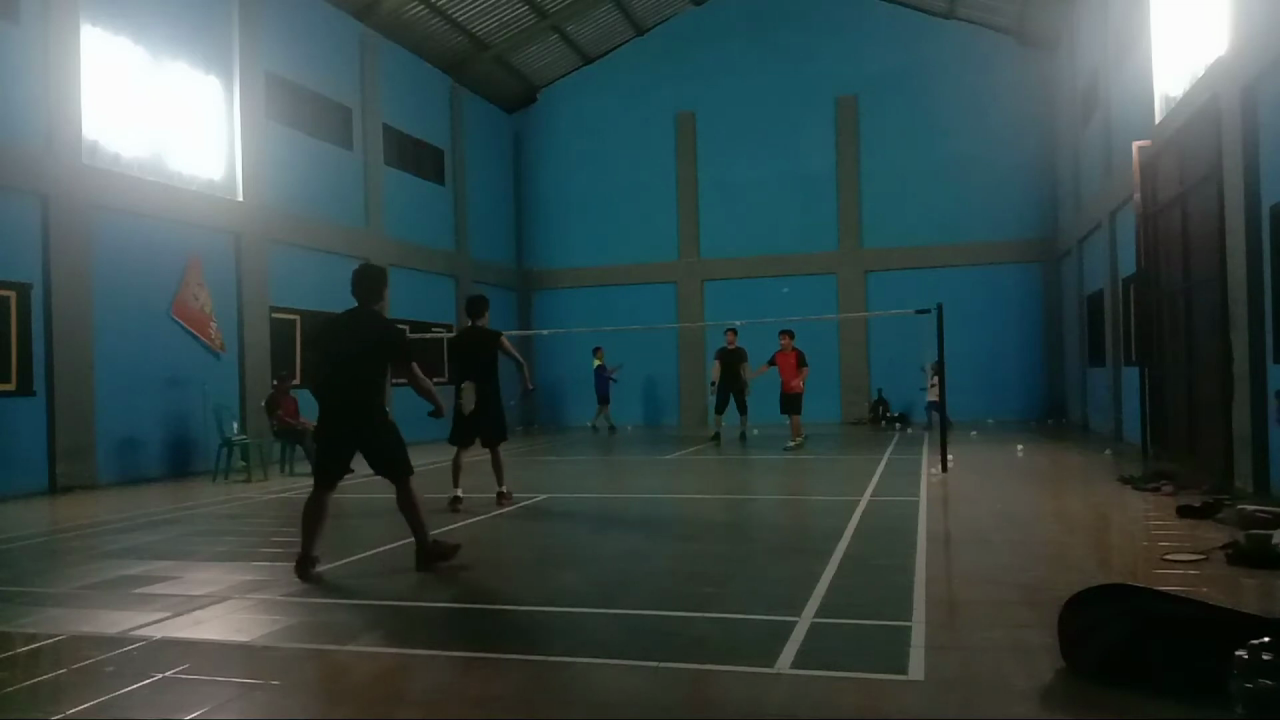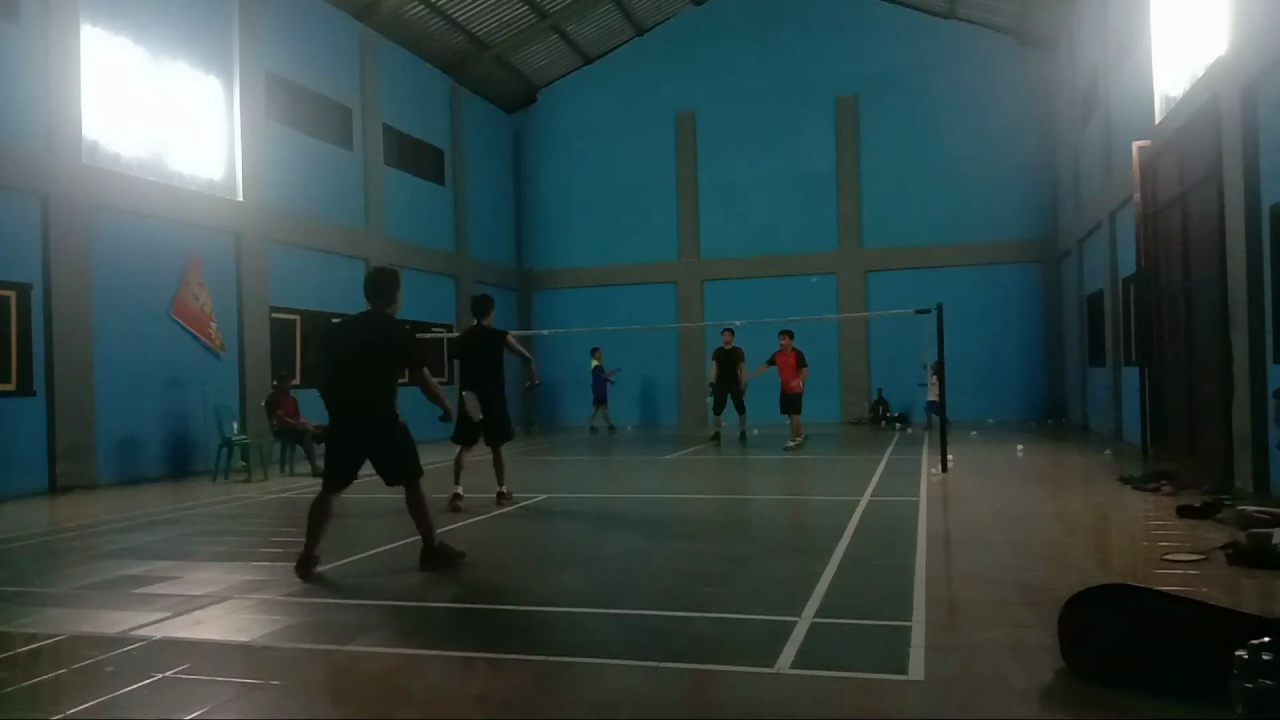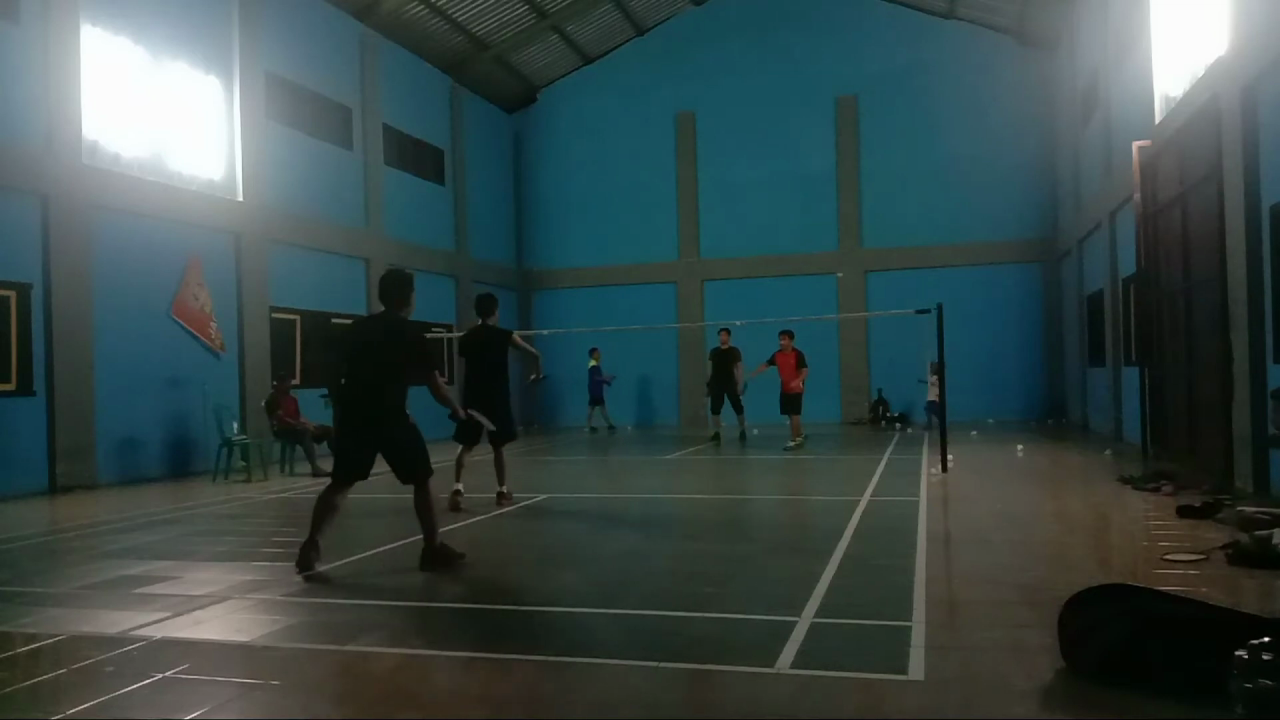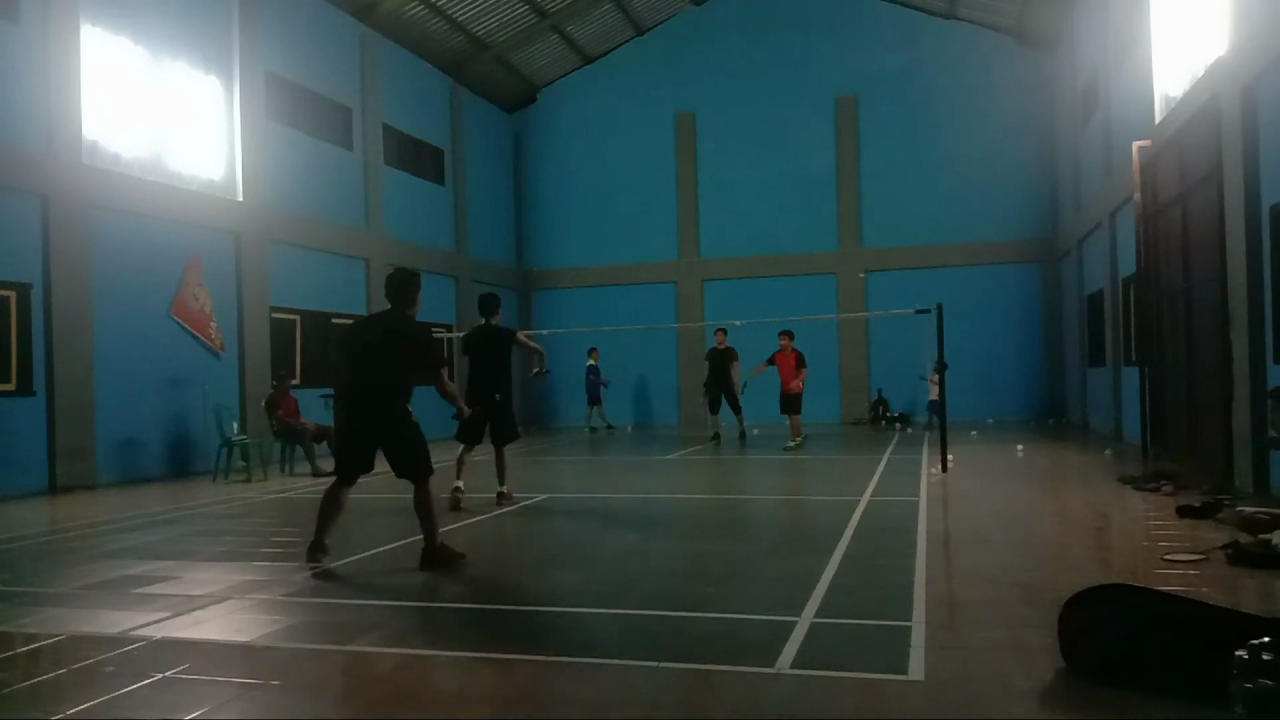
dt=0.1s
person 1, frame 1
left shoulder: (331, 327)
right shoulder: (387, 330)
left elbow: (313, 375)
right elbow: (415, 378)
right wrist: (438, 404)
left hip: (333, 417)
right hip: (371, 416)
left knee: (322, 488)
right knee: (402, 479)
left ankle: (306, 558)
right ankle: (426, 548)
person 1, frame 2
left shoulder: (342, 329)
right shoulder: (399, 333)
left elbow: (324, 379)
right elbow: (425, 384)
right wrist: (447, 409)
left hip: (344, 419)
right hip: (381, 419)
left knee: (331, 488)
right knee: (412, 482)
left ankle: (308, 556)
right ankle: (432, 550)
person 1, frame 3
left shoulder: (356, 329)
right shoulder: (411, 335)
left elbow: (336, 375)
right elbow: (436, 386)
left wrist: (345, 408)
right wrist: (457, 410)
left hip: (354, 417)
right hip: (392, 418)
left knee: (339, 484)
right knee: (421, 481)
left ankle: (311, 546)
right ankle: (433, 549)
person 1, frame 4
left shoulder: (361, 327)
right shoulder: (419, 334)
left elbow: (341, 372)
right elbow: (443, 385)
left wrist: (343, 409)
right wrist: (462, 408)
left hip: (356, 413)
right hip: (395, 415)
left knee: (343, 481)
right knee: (421, 480)
left ankle: (318, 544)
right ankle: (433, 550)
person 2, frame 1
left shoulder: (456, 340)
right shoulder: (494, 337)
left elbow: (454, 371)
right elbow: (520, 362)
right wrist: (527, 384)
left hip: (466, 401)
right hip: (489, 400)
left knee: (461, 448)
right knee: (494, 447)
left ankle: (456, 494)
right ankle: (502, 491)
person 2, frame 2
left shoulder: (462, 339)
right shoulder: (499, 336)
right elbow: (527, 358)
right wrist: (533, 378)
left hip: (469, 399)
right hip: (493, 399)
left knee: (464, 446)
right knee: (496, 447)
left ankle: (457, 491)
right ankle: (502, 491)
person 2, frame 3
left shoulder: (466, 338)
right shoulder: (504, 335)
right elbow: (535, 354)
right wrist: (538, 373)
left hip: (473, 399)
right hip: (497, 398)
left knee: (466, 446)
right knee: (498, 446)
left ankle: (458, 488)
right ankle: (502, 491)
person 2, frame 4
left shoulder: (470, 337)
right shoulder: (508, 335)
right elbow: (539, 351)
right wrist: (541, 366)
left hip: (475, 398)
right hip: (500, 398)
left knee: (467, 444)
right knee: (499, 446)
left ankle: (458, 486)
right ankle: (502, 491)
